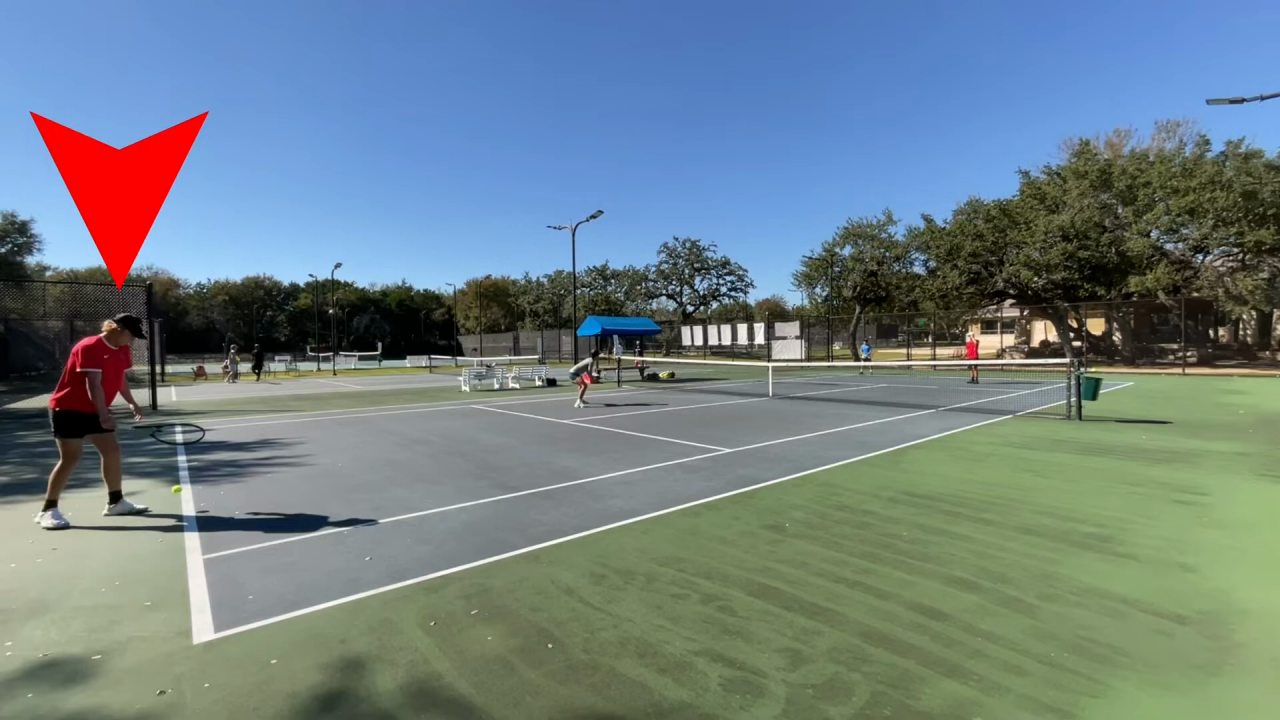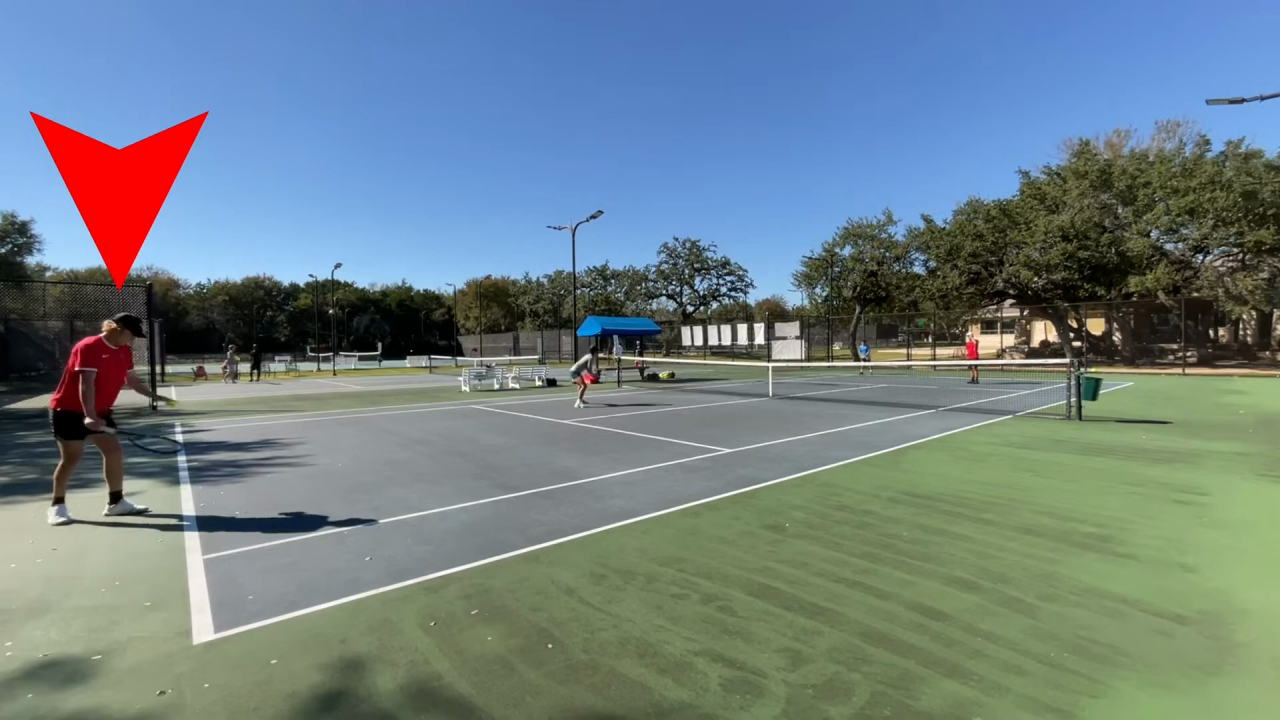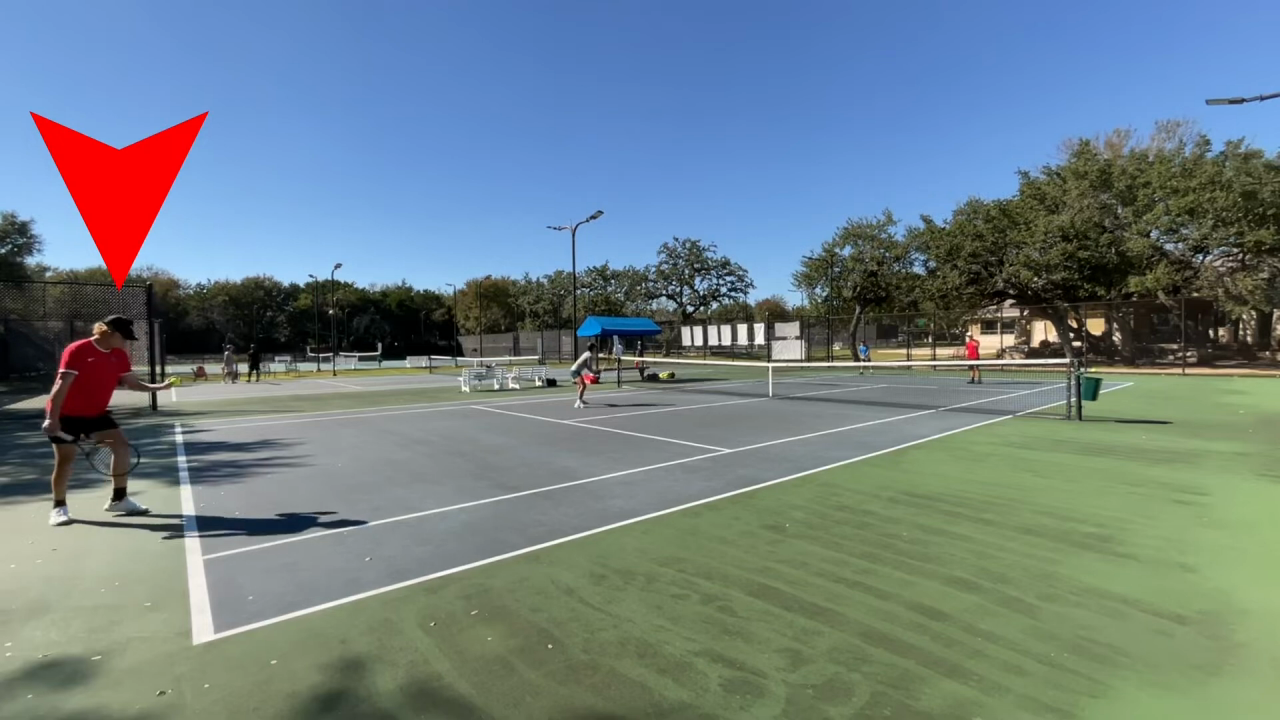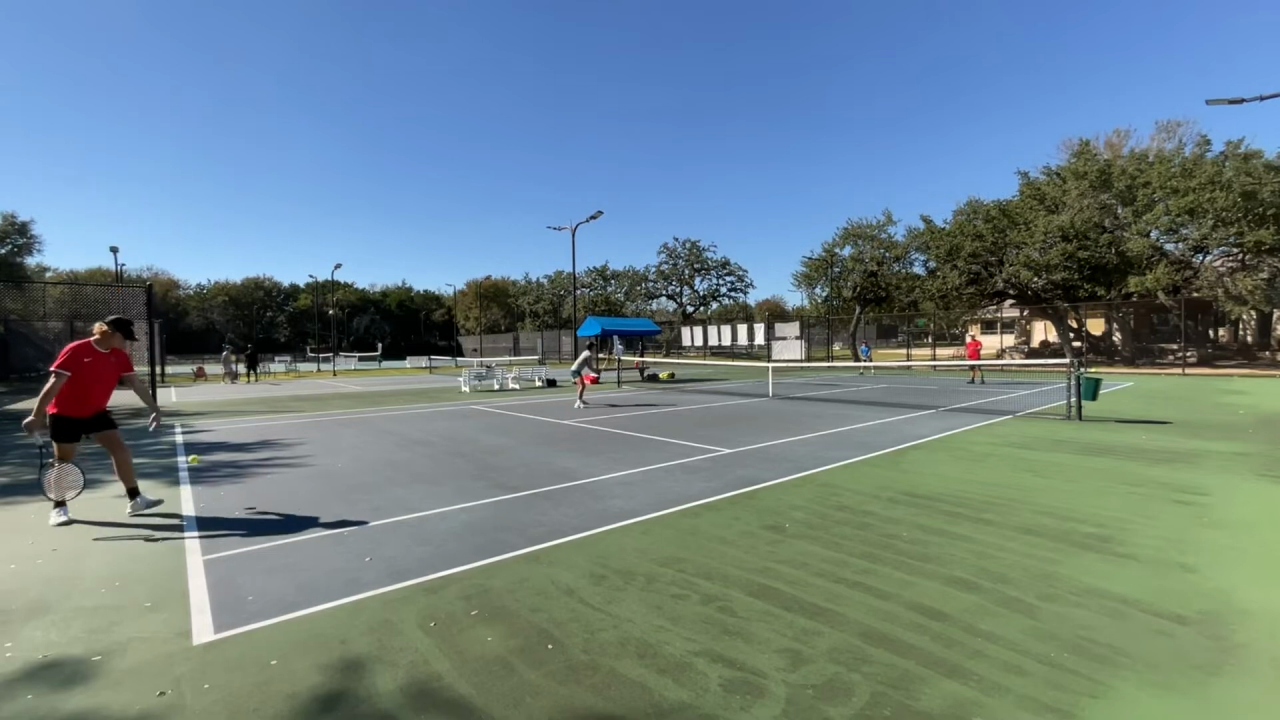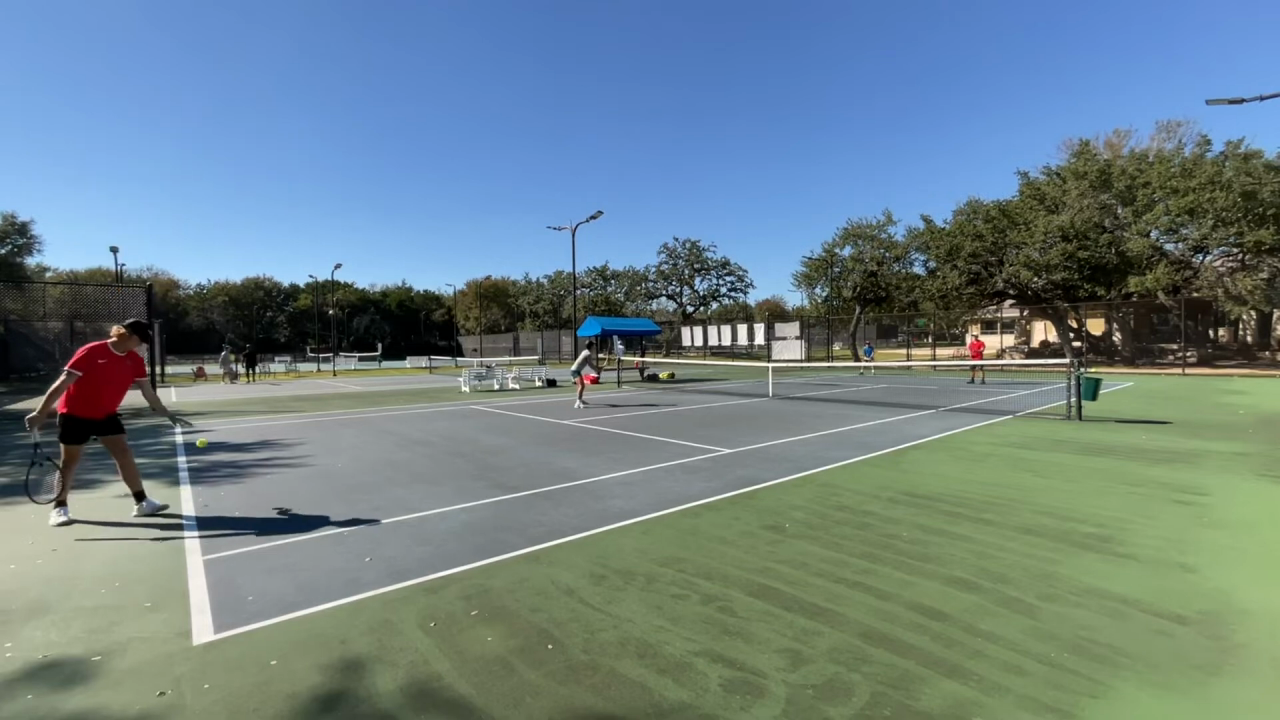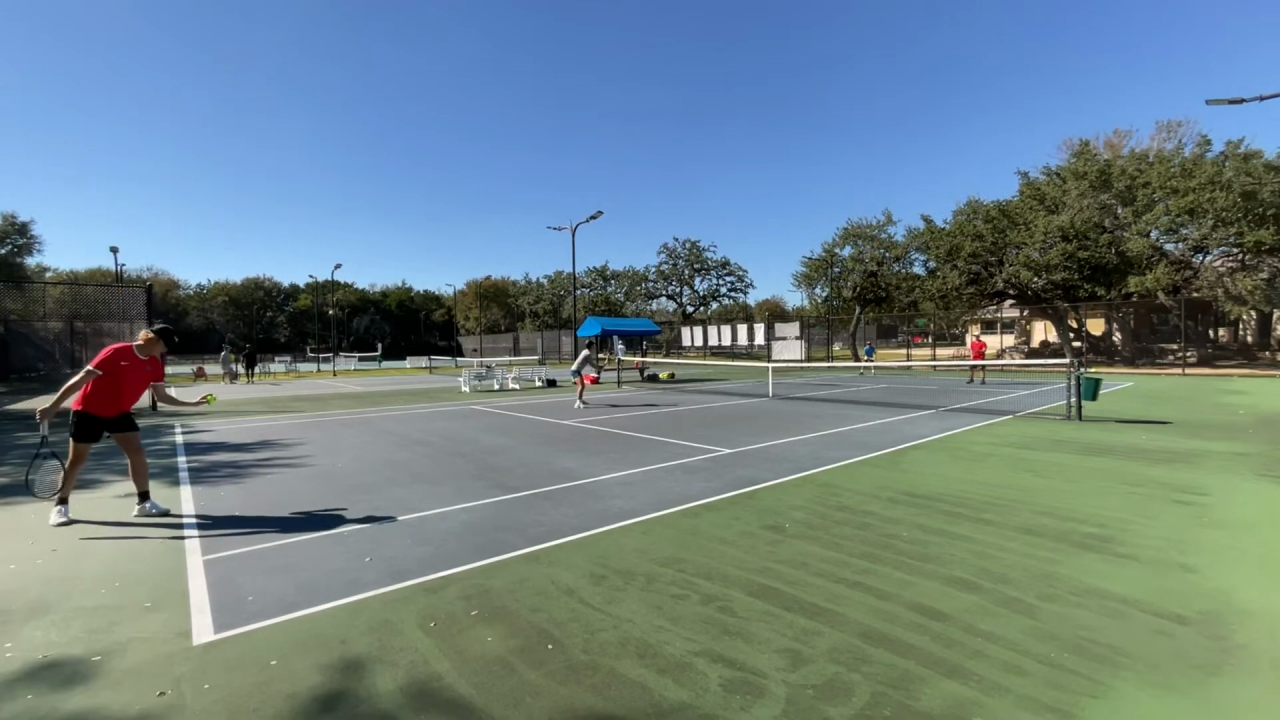
dt=0.2s
person 1, frame 1
left shoulder: (123, 351)
right shoulder: (90, 347)
left elbow: (120, 380)
right elbow: (94, 385)
left wrist: (132, 403)
right wrist: (104, 414)
left hip: (94, 411)
right hip: (68, 410)
left knee: (112, 451)
right knee: (71, 458)
left ankle: (116, 502)
right ankle: (48, 510)
person 1, frame 2
left shoulder: (124, 351)
right shoulder: (89, 347)
left elbow: (131, 380)
right elbow: (86, 383)
left wrist: (154, 395)
right wrist: (89, 416)
left hip: (99, 411)
right hip: (70, 411)
left knee: (114, 452)
right knee: (72, 458)
left ankle: (115, 502)
right ankle: (57, 506)
person 1, frame 3
left shoulder: (119, 355)
right shoulder: (78, 351)
left elbow: (132, 382)
right elbow: (62, 385)
left wrist: (158, 387)
right wrist: (52, 418)
left hip: (96, 413)
right hip: (66, 415)
left knee: (122, 448)
right knee: (64, 461)
left ankle: (118, 499)
right ankle: (59, 507)
person 1, frame 4
left shoulder: (120, 356)
right shoulder: (75, 351)
left elbow: (137, 385)
right elbow: (54, 385)
left wrist: (154, 409)
right wrist: (37, 416)
left hip: (96, 413)
right hip: (65, 415)
left knee: (121, 450)
right knee: (65, 462)
left ankle: (135, 500)
right ankle: (59, 508)
person 1, frame 5
left shoulder: (135, 360)
right shoulder: (91, 352)
left elbow: (149, 393)
right elbow: (63, 383)
left wrist: (170, 416)
right wrist: (41, 413)
left hip: (106, 415)
right hip: (75, 415)
left knee: (124, 454)
right knee: (70, 462)
left ankle: (141, 502)
right ankle: (60, 507)
person 1, frame 6
left shoulder: (155, 364)
right shoulder: (115, 353)
left elbow: (161, 396)
right elbow: (81, 379)
left wrist: (191, 403)
right wrist: (53, 407)
left hip: (120, 413)
right hip: (89, 412)
left knee: (137, 452)
right knee: (77, 460)
left ankle: (144, 503)
right ankle: (60, 506)
